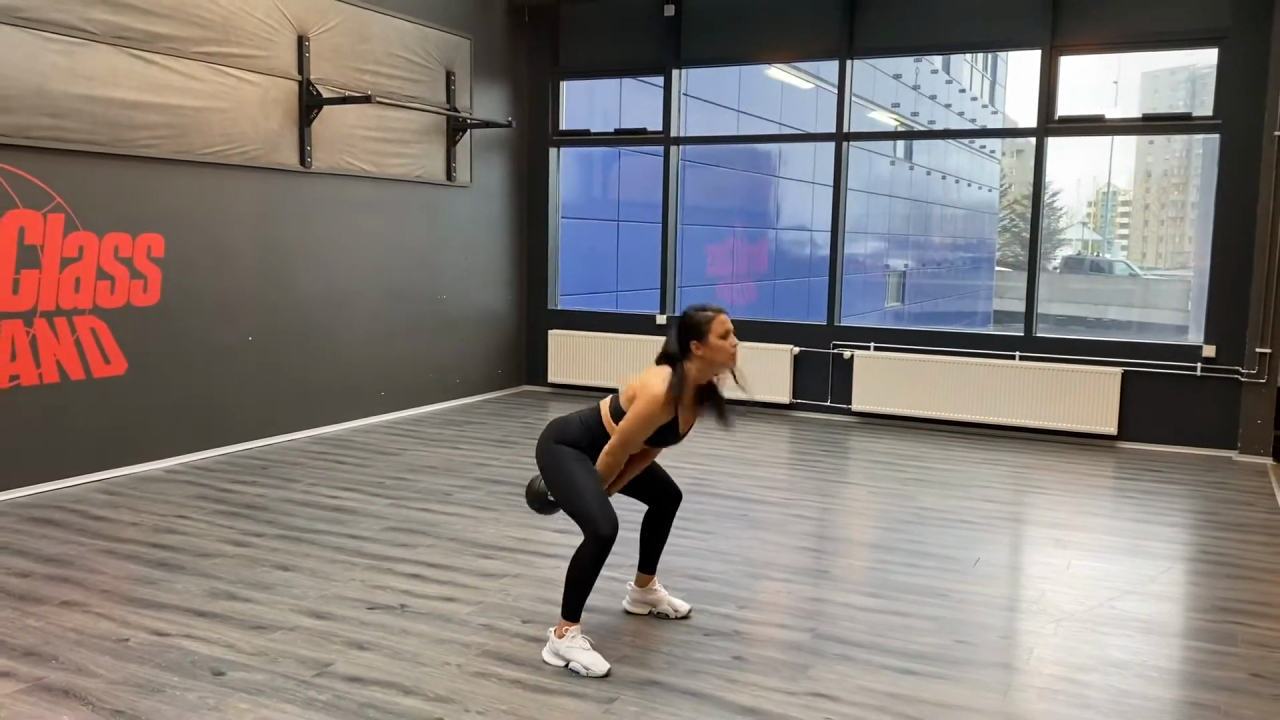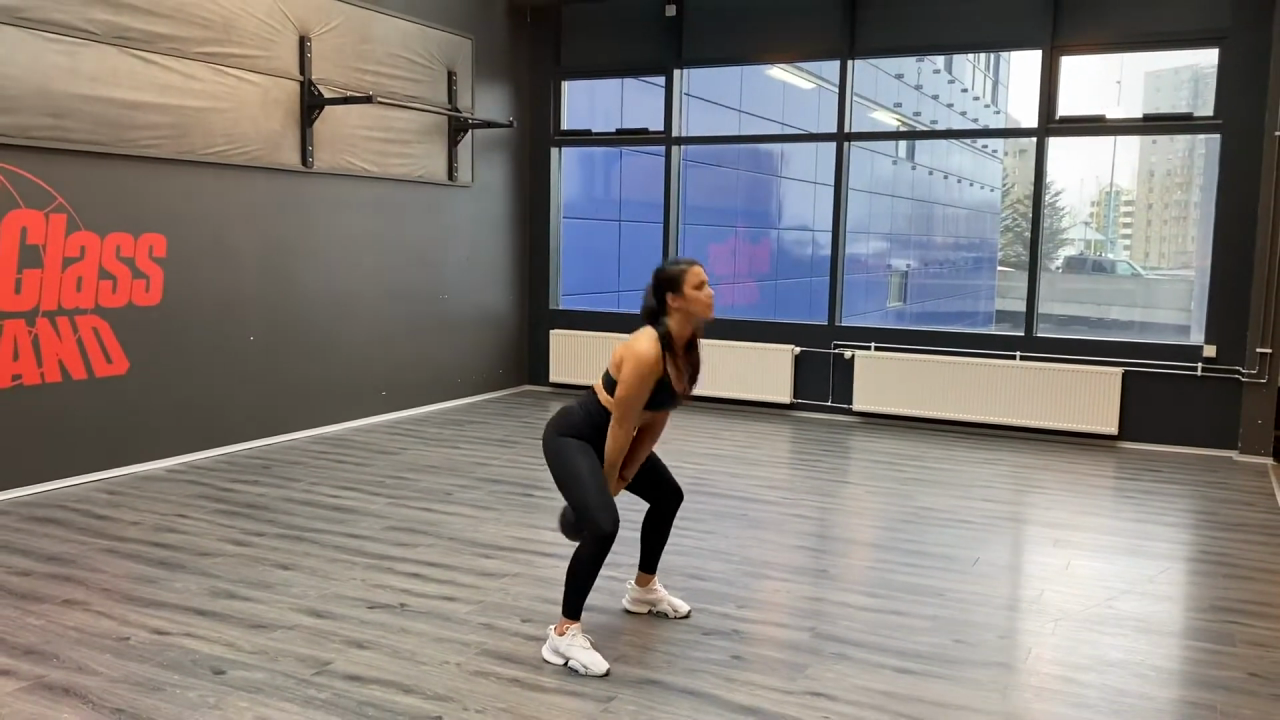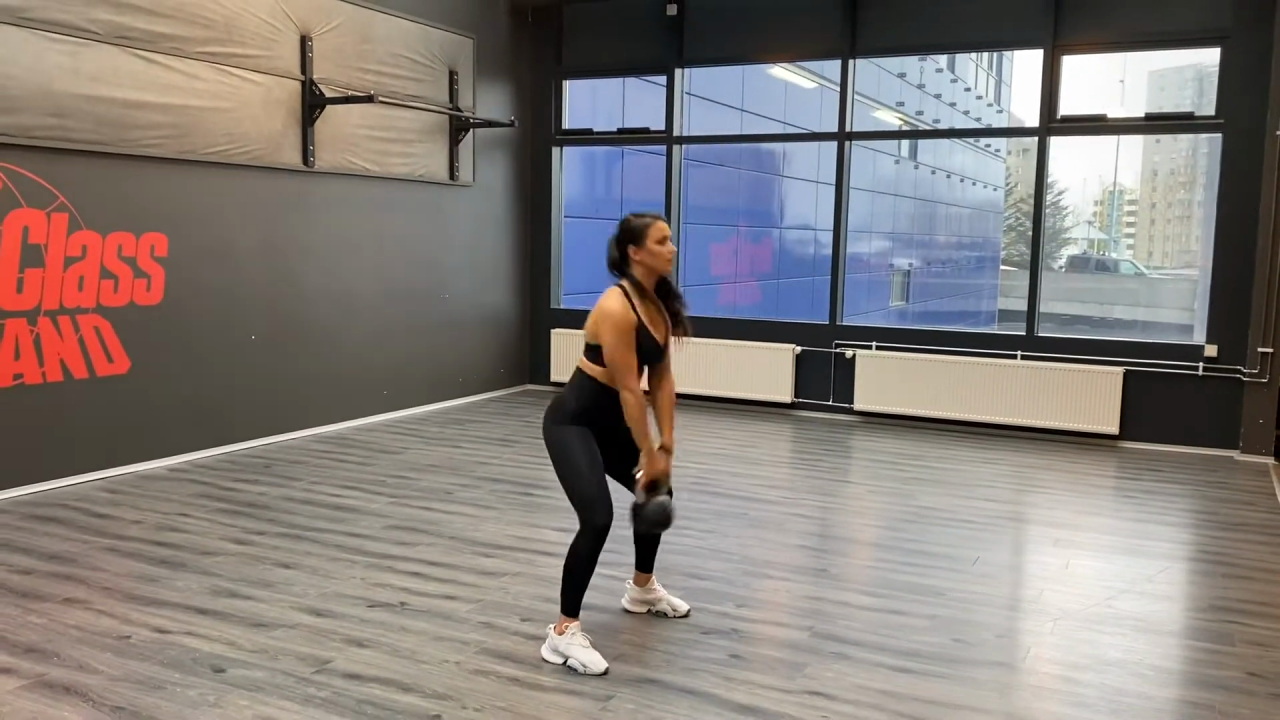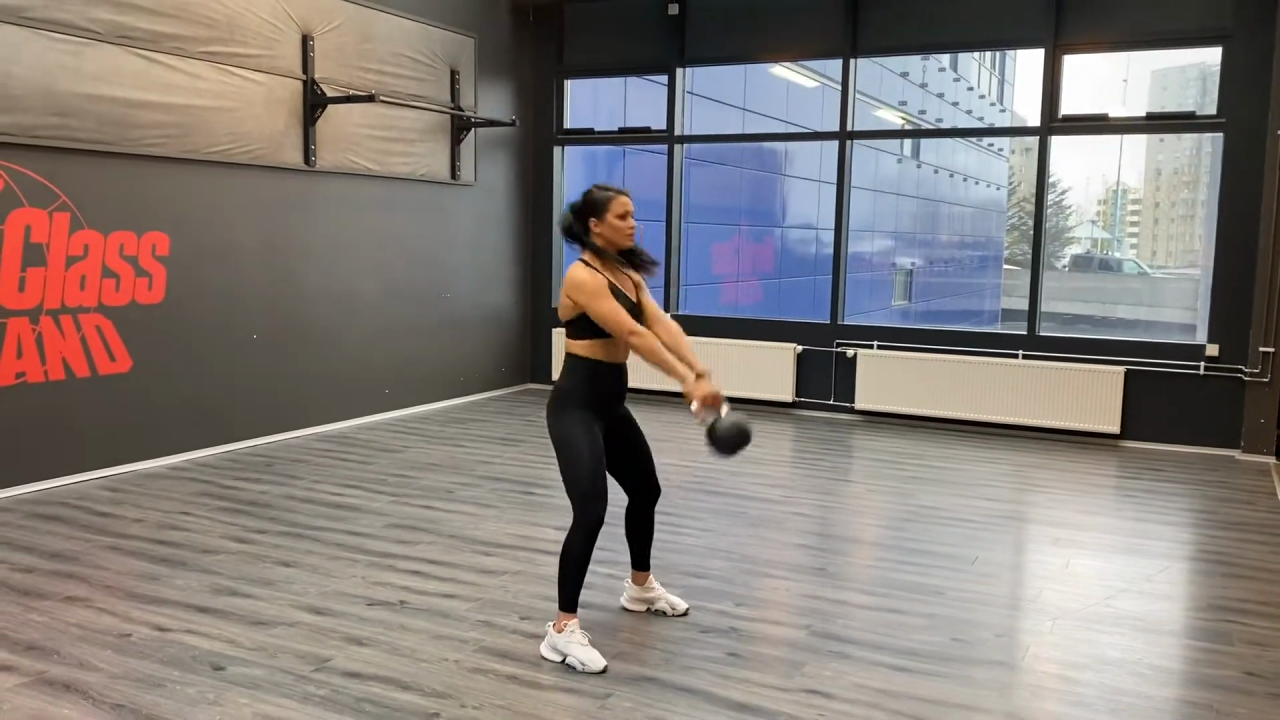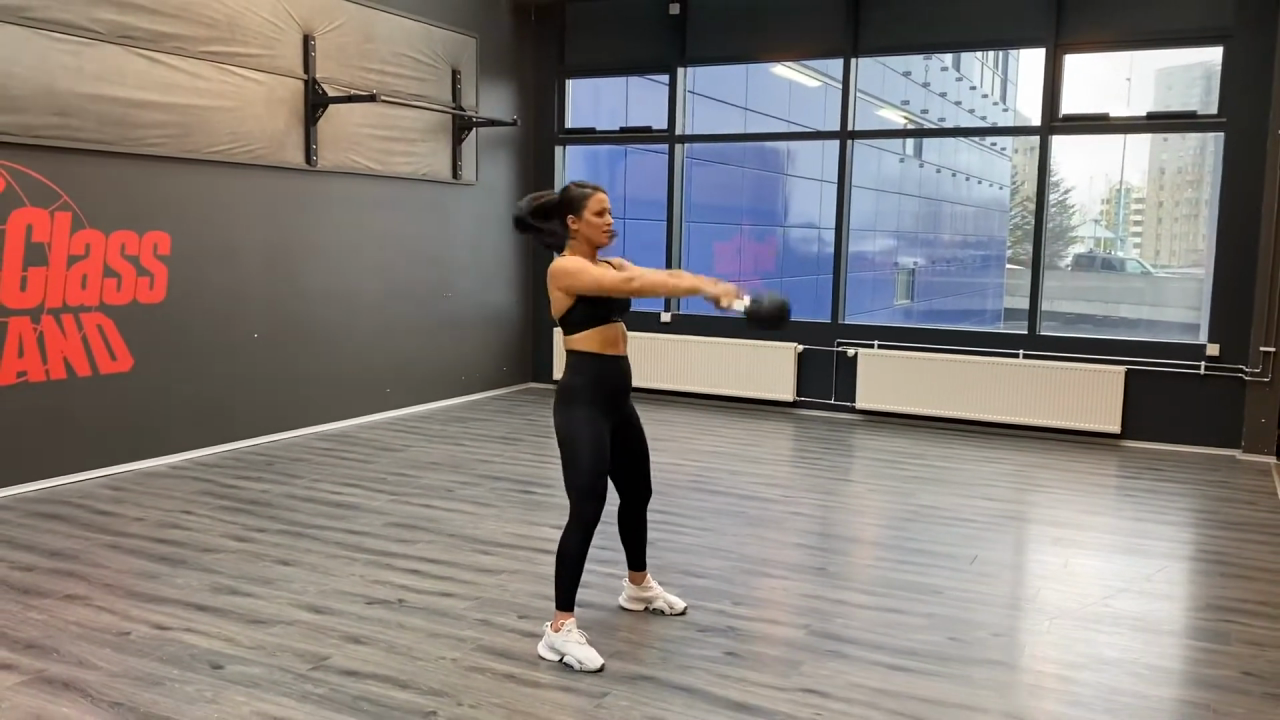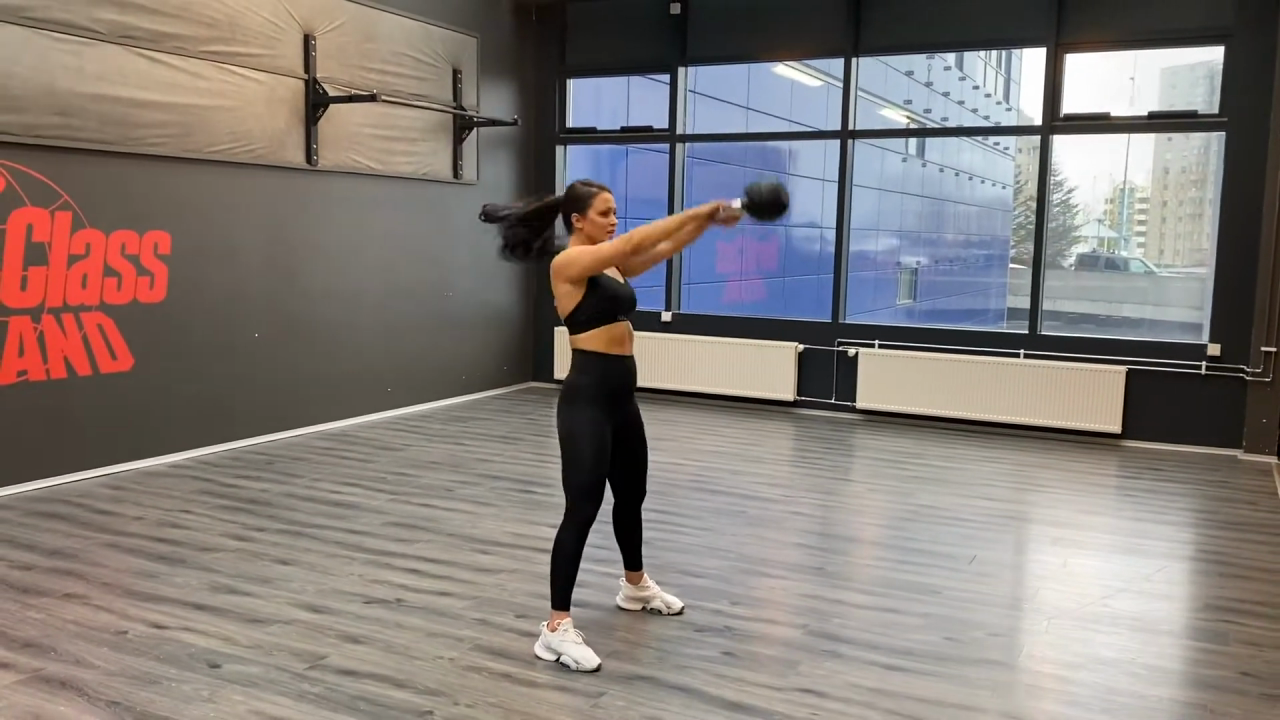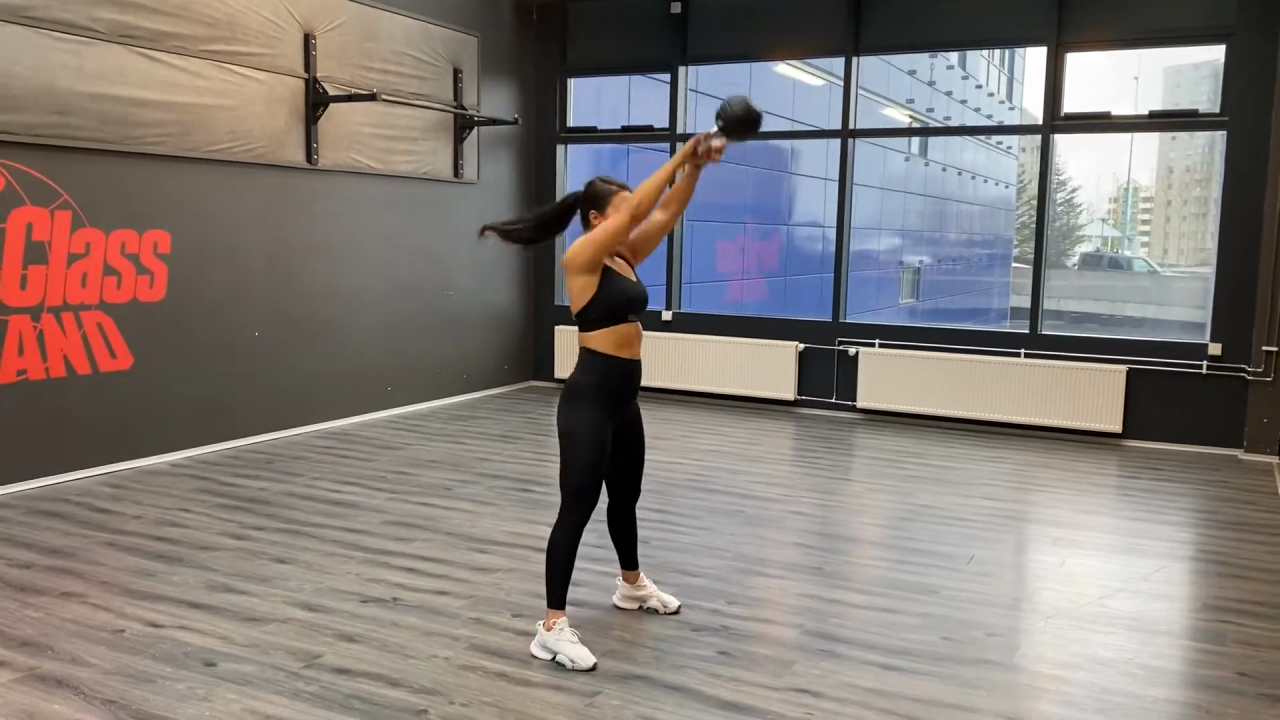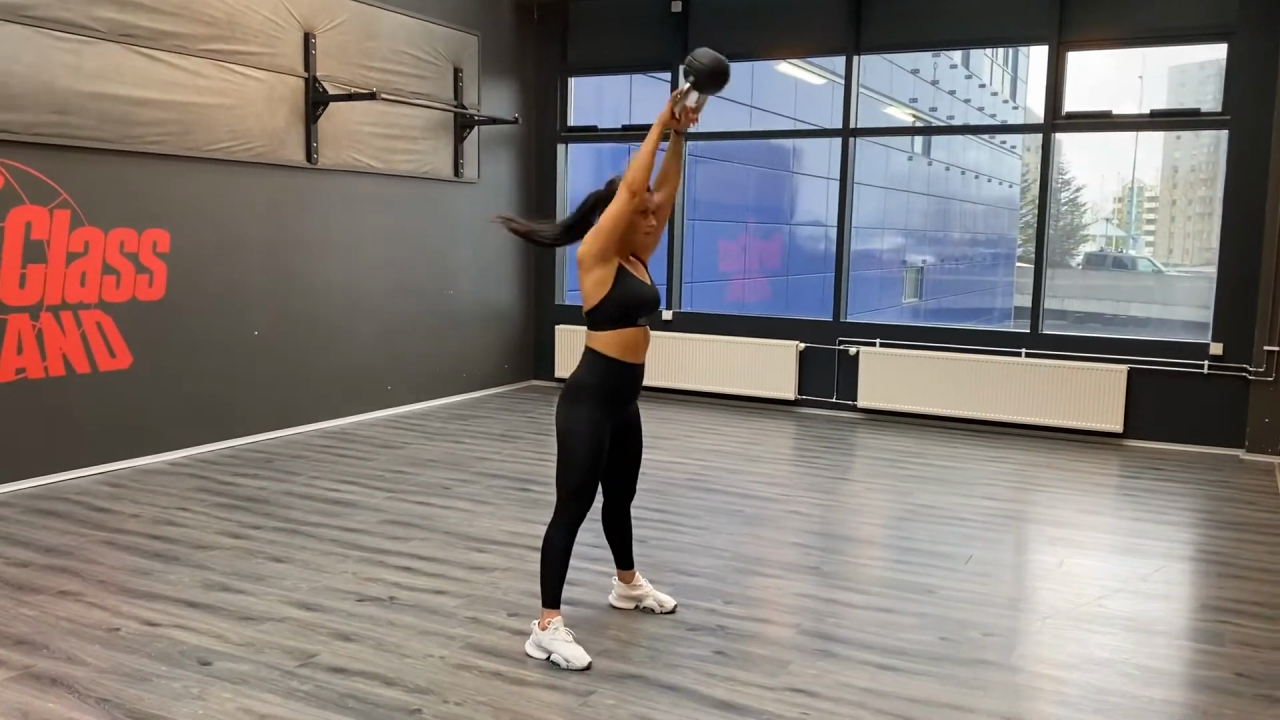
dt=0.1s
person 1, frame 1
left shoulder: (701, 388)
right shoulder: (662, 390)
left elbow: (646, 449)
right elbow: (618, 450)
left wrist: (605, 490)
right wrist: (592, 496)
left hip: (603, 449)
right hip: (565, 446)
left knee: (668, 497)
right knee: (602, 528)
left ankle: (643, 590)
right ankle: (564, 636)
person 1, frame 2
left shoulder: (685, 347)
right shoulder: (647, 350)
left elbow: (655, 422)
right elbow: (624, 426)
left wrist: (622, 478)
right wrist: (606, 479)
left hip: (608, 435)
right hip: (572, 436)
left knee: (668, 496)
right knee: (600, 525)
left ankle: (643, 588)
right ankle: (563, 634)
person 1, frame 3
left shoulder: (661, 304)
right shoulder: (616, 306)
left elbow: (662, 381)
right elbow: (629, 390)
left wrist: (664, 444)
right wrist: (646, 453)
left hip: (608, 419)
right hip: (572, 421)
left knee: (657, 487)
right knee: (598, 518)
left ankle: (642, 588)
right ankle: (562, 632)
person 1, frame 4
left shoulder: (629, 273)
right shoulder: (581, 276)
left elbow: (663, 325)
right elbow: (633, 335)
left wrist: (700, 373)
right wrist: (686, 381)
left hip: (611, 403)
right hip: (575, 405)
left knee: (646, 490)
right knee: (590, 511)
left ankle: (640, 587)
right ankle: (562, 631)
person 1, frame 5
left shoulder: (611, 265)
right shoulder: (565, 269)
left elbow: (656, 278)
right elbow: (633, 285)
left wrist: (708, 285)
right wrist: (702, 287)
left hip: (618, 398)
right hip: (582, 400)
left knee: (638, 492)
right knee: (587, 508)
left ankle: (638, 586)
right ankle: (560, 629)
person 1, frame 6
left shoulder: (612, 266)
right shoulder: (568, 264)
left elbow: (663, 246)
right elbow: (630, 242)
left wrist: (706, 220)
right wrist: (697, 213)
left hip: (622, 397)
right hip: (587, 399)
left knee: (631, 496)
right knee: (582, 510)
left ankle: (635, 585)
right ankle: (556, 630)
person 1, frame 7
left shoulder: (623, 258)
right shoulder: (582, 258)
left elbow: (665, 215)
right elbow: (632, 213)
left wrist: (692, 166)
right wrist: (682, 158)
left hip: (624, 395)
right hip: (589, 399)
left knee: (625, 497)
right knee: (578, 508)
left ankle: (631, 585)
right ankle: (551, 627)
person 1, frame 8
left shoulder: (636, 258)
right shoulder: (597, 256)
left elbow: (665, 192)
right elbow: (630, 190)
left wrist: (677, 139)
right wrist: (658, 128)
left hip: (624, 400)
right hip: (589, 400)
left knee: (620, 499)
right knee: (573, 507)
left ankle: (627, 585)
right ankle: (547, 626)
